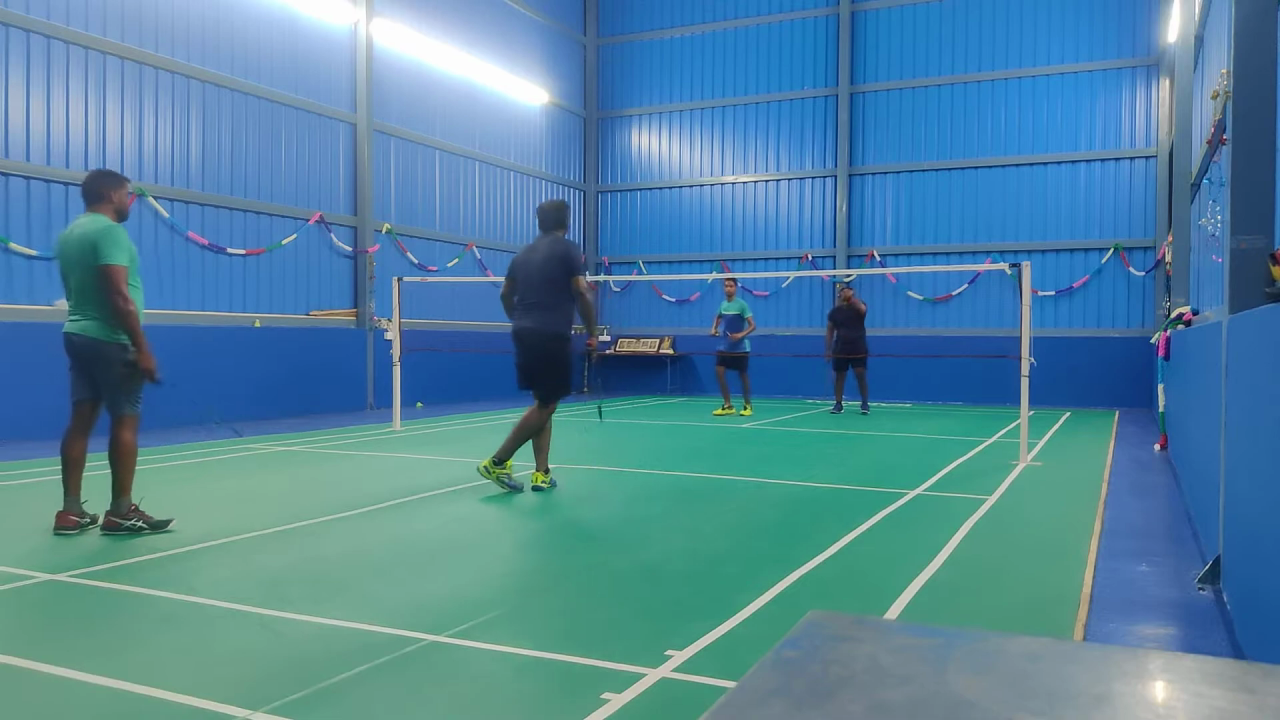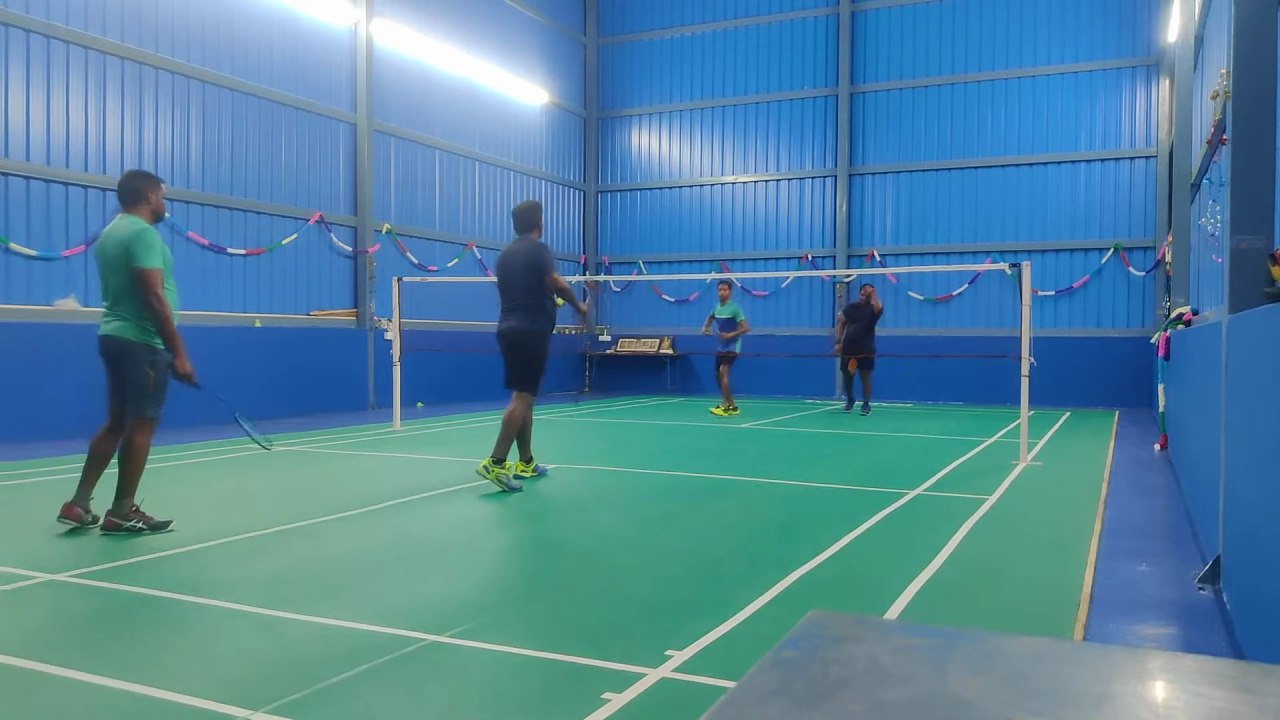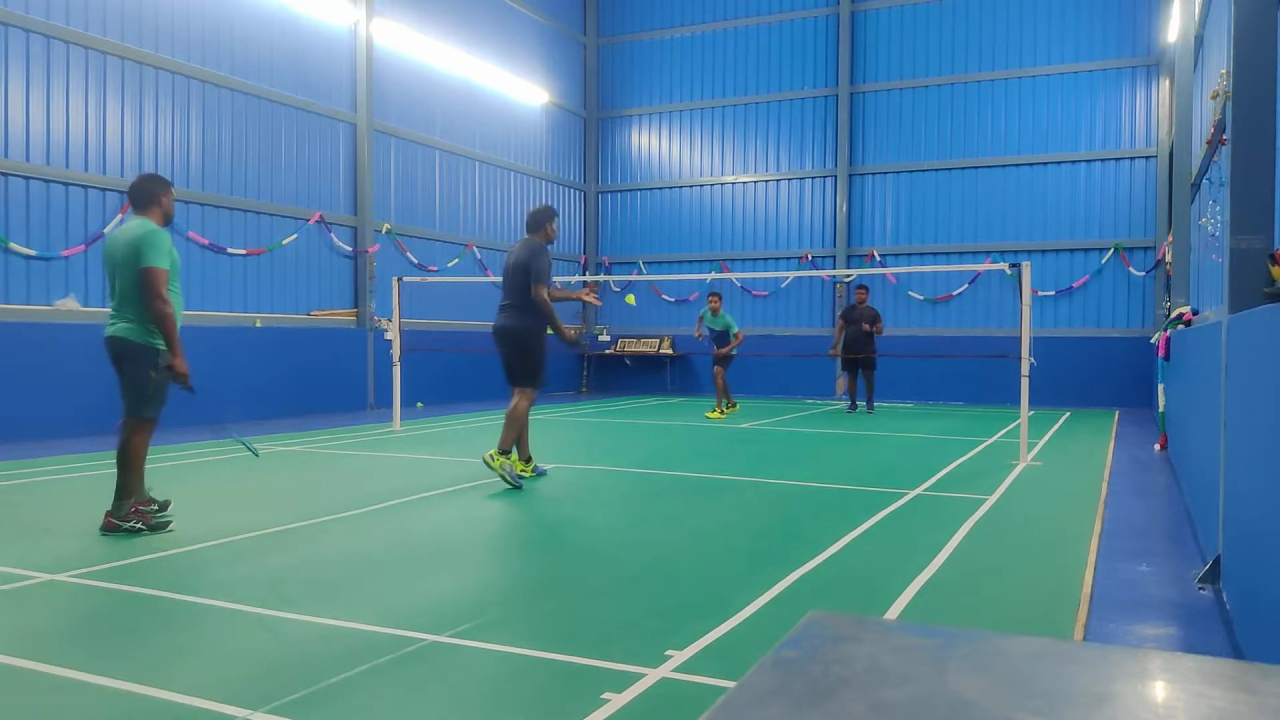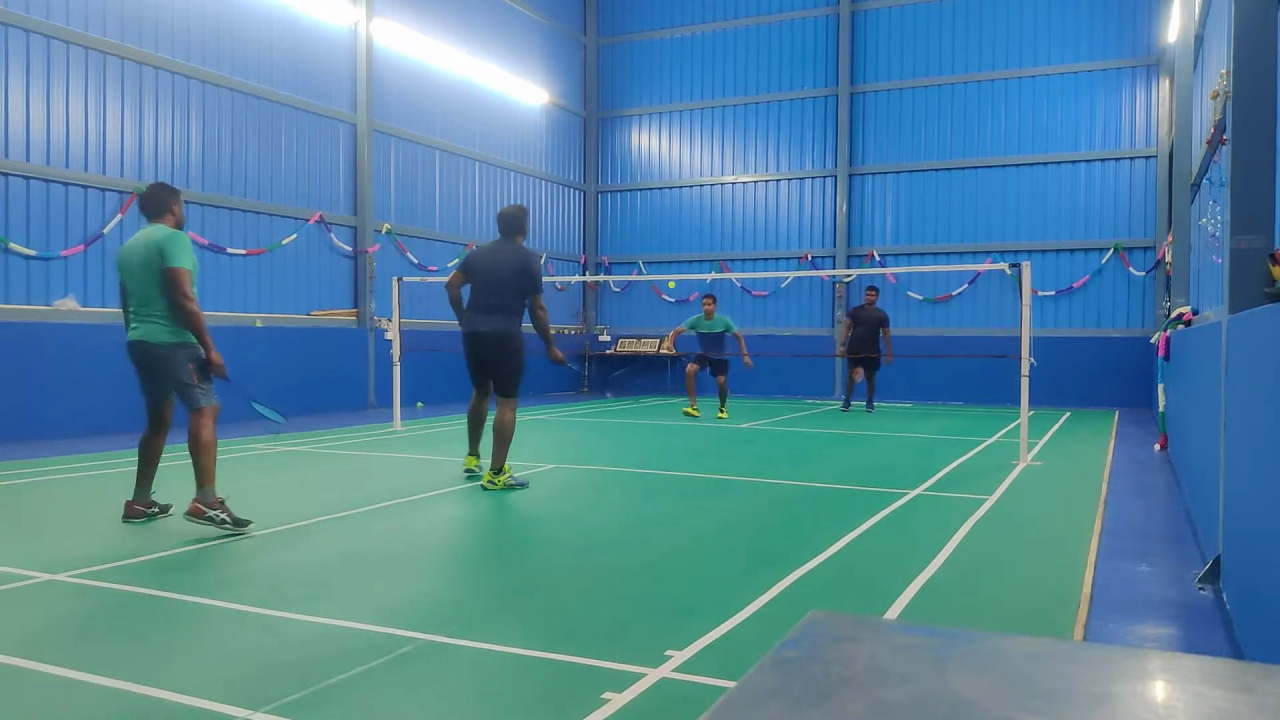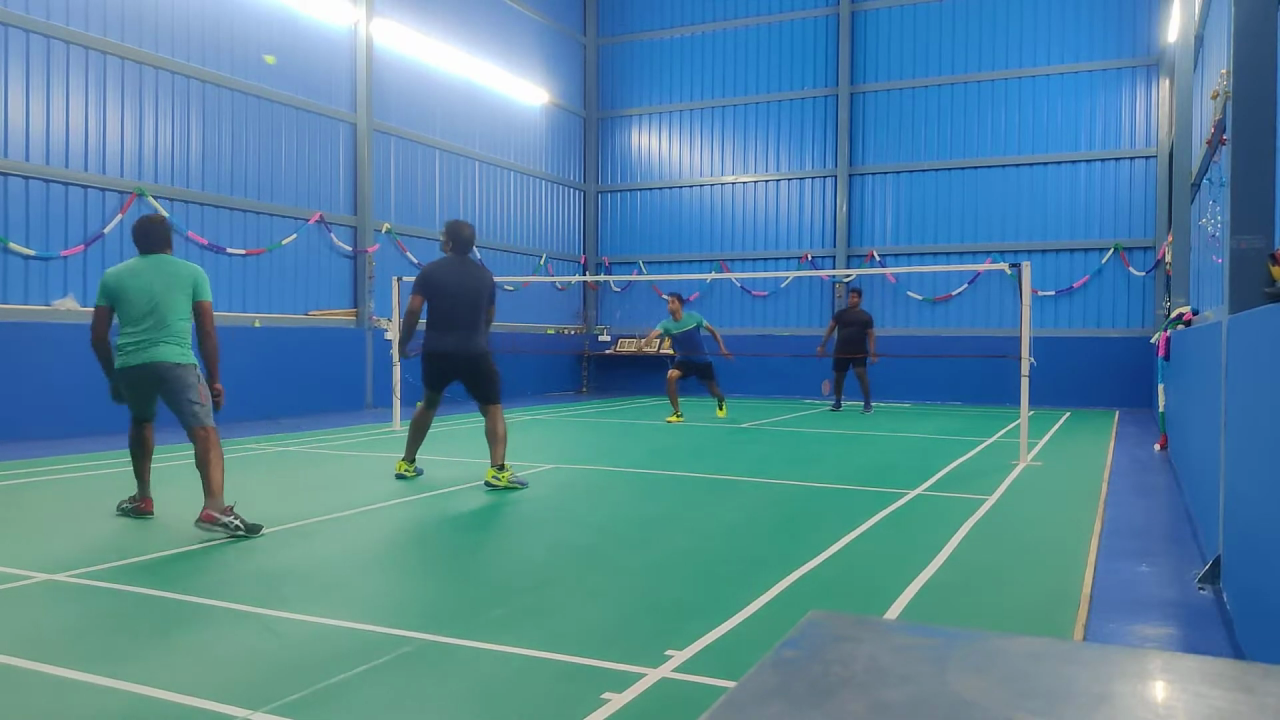
dt=0.7s
person 1, frame 1
left shoulder: (70, 233)
right shoulder: (109, 231)
right elbow: (119, 296)
right wrist: (143, 348)
left hip: (79, 335)
right hip: (110, 342)
left knee: (81, 421)
right knee: (126, 422)
left ankle: (71, 511)
right ankle: (121, 512)
person 1, frame 2
left shoulder: (110, 233)
right shoulder: (144, 234)
right elbow: (155, 299)
right wrist: (178, 353)
left hip: (115, 337)
right hip: (142, 343)
left knee: (116, 423)
right knee: (142, 425)
left ankle: (79, 503)
right ankle: (122, 513)
person 1, frame 3
left shoulder: (118, 235)
right shoulder: (154, 235)
right elbow: (158, 298)
right wrist: (176, 353)
left hip: (122, 336)
right hip: (146, 342)
left knee: (135, 421)
right knee: (141, 424)
left ankle: (136, 497)
right ankle: (121, 513)
person 1, frame 4
left shoulder: (128, 247)
right shoulder: (174, 239)
right elbow: (183, 298)
right wrist: (209, 348)
left hip: (139, 341)
right hip: (171, 342)
left knee: (158, 421)
right knee: (204, 413)
left ankle: (140, 501)
right ankle: (207, 501)
person 1, frame 5
left shoulder: (113, 275)
right shoulder: (193, 273)
left elbow: (98, 335)
right elbow: (206, 331)
left wrist: (113, 378)
right wrist: (213, 379)
left hip: (129, 365)
right hip: (175, 362)
left knee: (142, 422)
right knee: (206, 434)
left ankle: (141, 499)
right ankle: (215, 509)
person 2, frame 1
left shoulder: (524, 254)
right shoulder: (568, 249)
left elbow: (506, 295)
right elbow: (582, 294)
right wrist: (592, 333)
left hip: (523, 332)
right hip: (551, 335)
left knee: (542, 402)
right knee: (546, 405)
left ankle: (541, 473)
right ankle: (498, 462)
person 2, frame 2
left shoulder: (505, 255)
right shoulder: (538, 249)
right elbow: (556, 283)
left wrist: (550, 301)
right wrist: (577, 305)
left hip: (510, 329)
right hip: (531, 332)
left knee: (525, 396)
right knee: (522, 397)
left ankle: (525, 463)
right ankle: (496, 462)
person 2, frame 3
left shoulder: (518, 250)
right shoulder: (539, 251)
right elbow: (539, 297)
left wrist: (577, 295)
right wrist: (560, 330)
left hip: (507, 327)
right hip: (525, 330)
left knee: (521, 393)
right knee: (526, 393)
left ankle: (524, 462)
right ankle: (501, 454)
person 2, frame 4
left shoulder: (479, 253)
right shoulder: (528, 259)
left elbow: (451, 285)
right elbow: (538, 310)
left wrist: (464, 319)
right wrist: (551, 347)
left hip: (474, 333)
right hip: (504, 336)
left knee: (481, 394)
right knee: (507, 404)
left ankle: (472, 457)
right ankle: (496, 473)
person 2, frame 5
left shoulder: (430, 271)
right shoulder: (485, 275)
left elbow: (412, 310)
left wrist: (403, 343)
left hip: (436, 352)
right hip: (474, 353)
left knee: (428, 405)
right knee: (493, 411)
left ankle: (406, 463)
right ankle: (498, 470)
